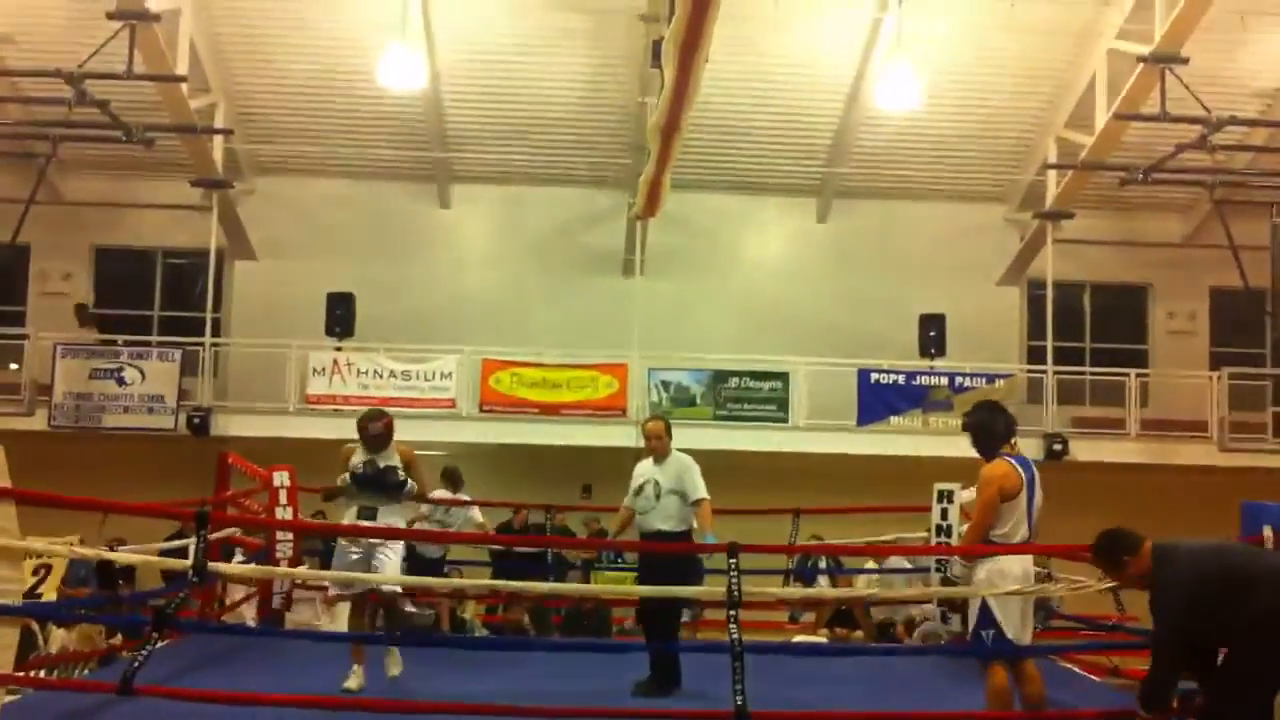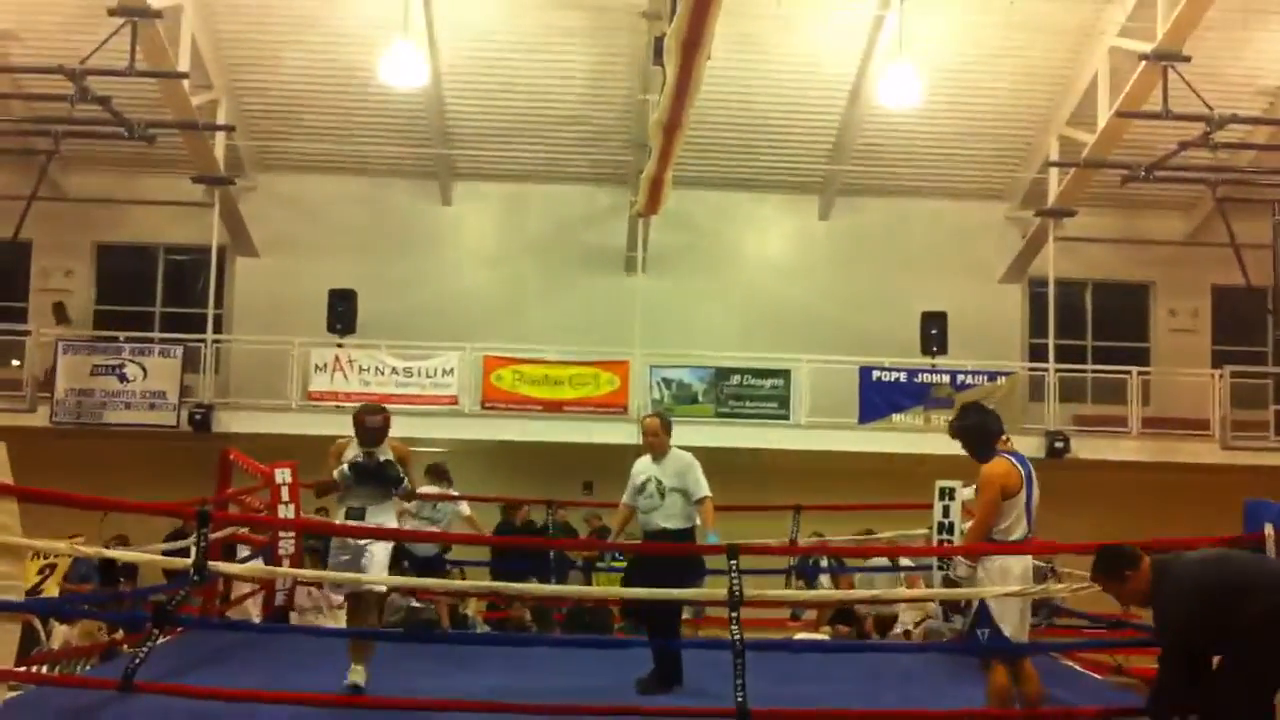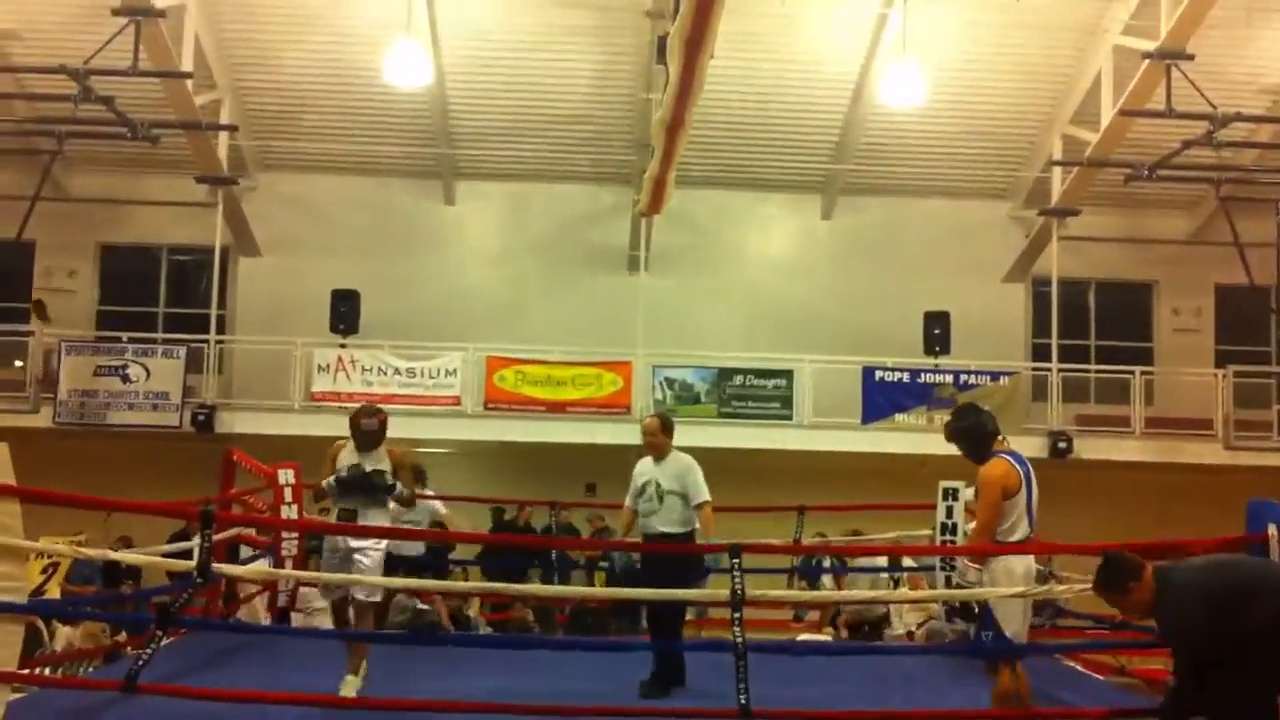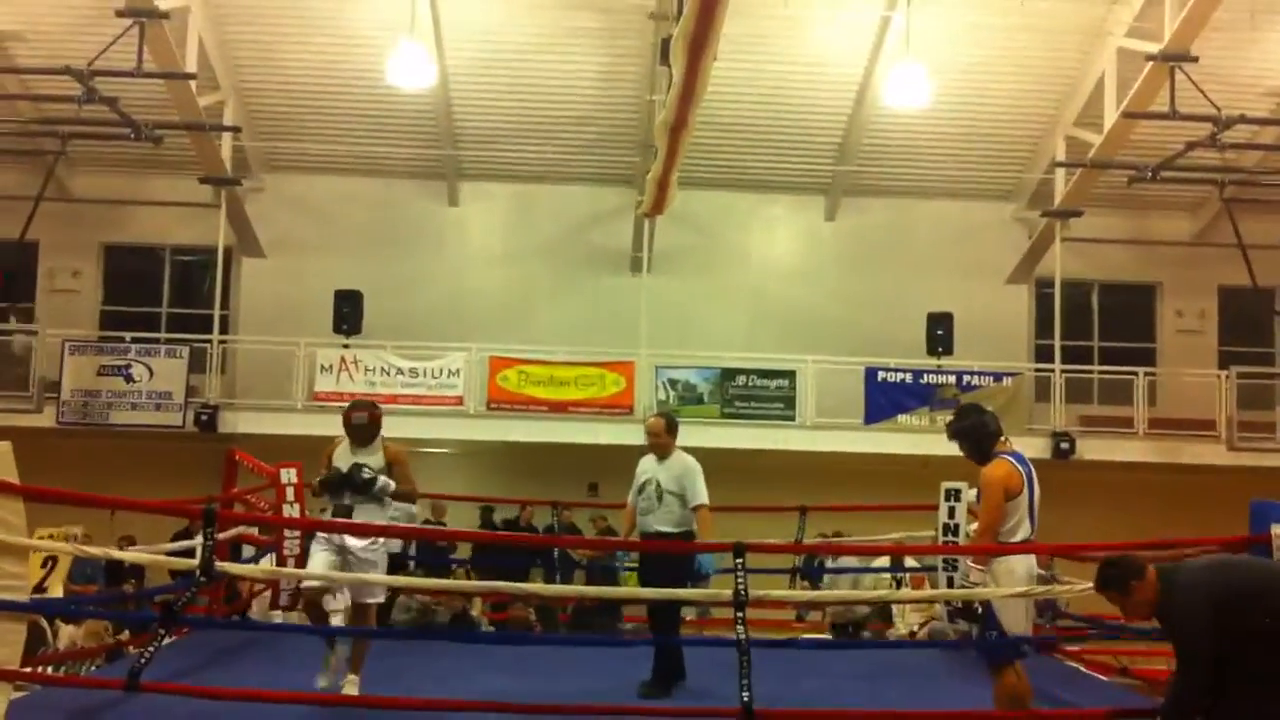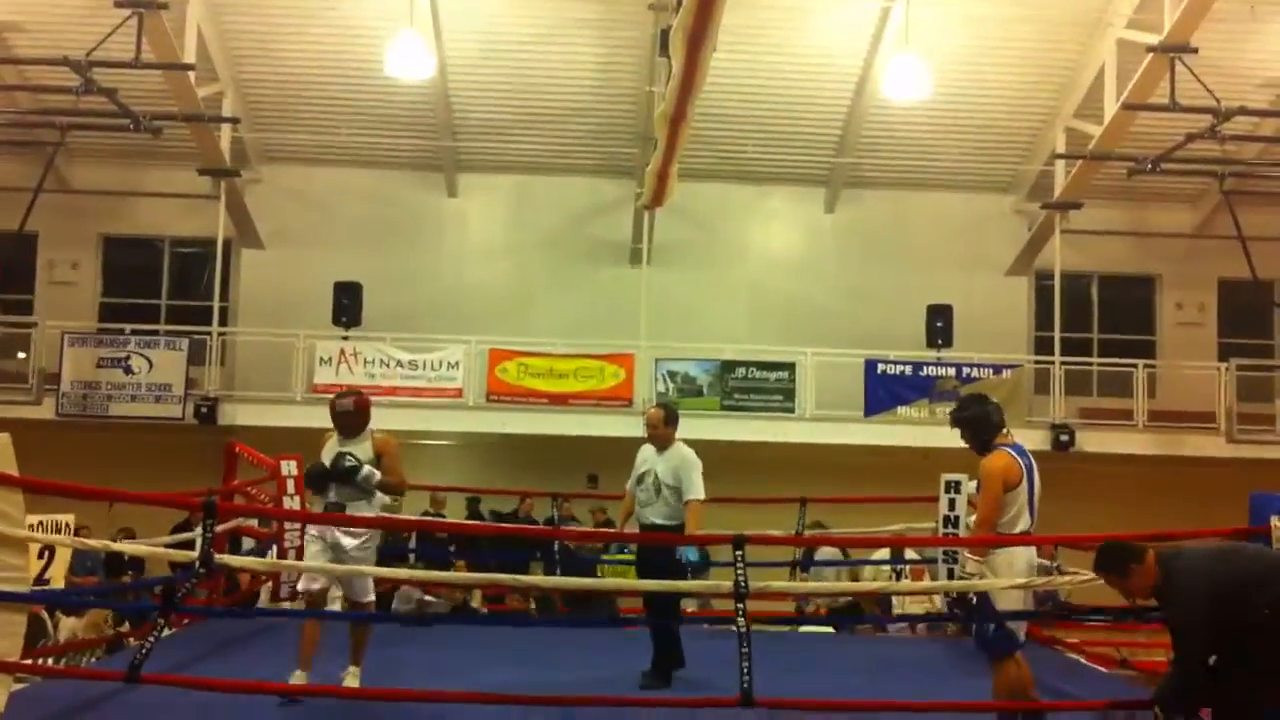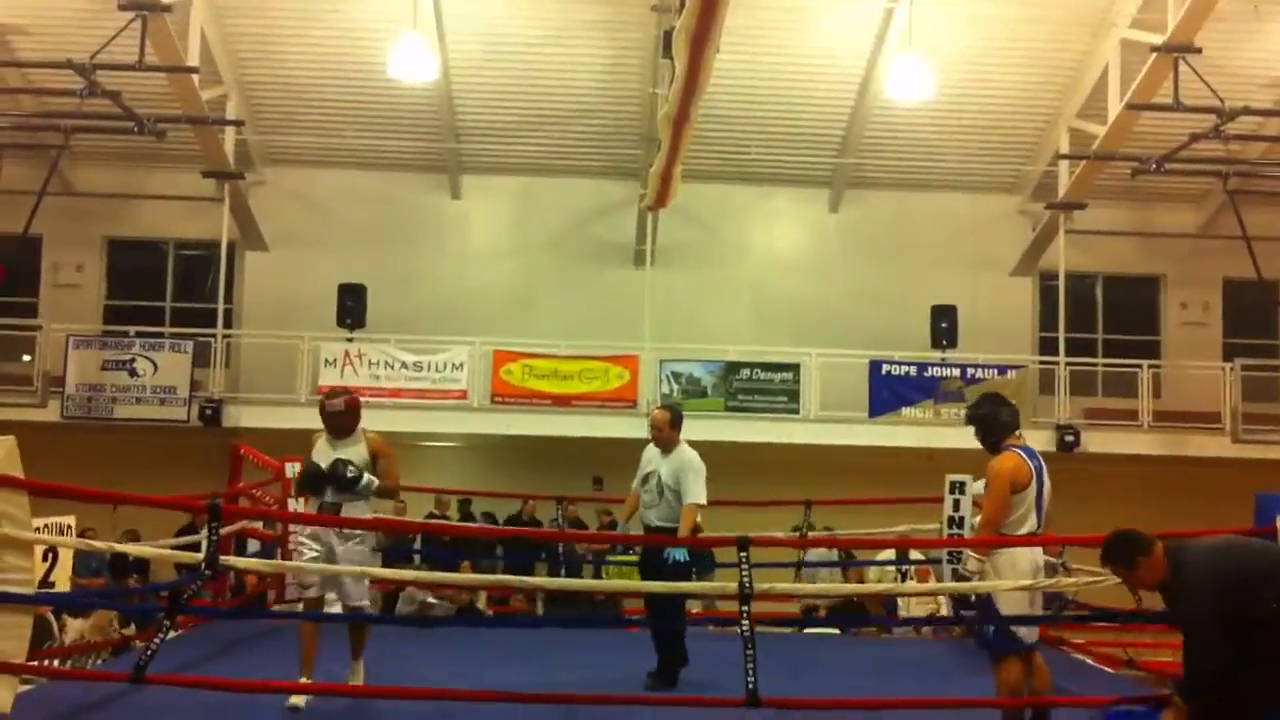
dt=0.2s
person 1, frame 1
left shoulder: (994, 471)
right shoulder: (1028, 466)
left elbow: (978, 529)
left wrist: (956, 570)
left hip: (996, 566)
right hip: (1021, 562)
left knee: (995, 658)
right knee: (1019, 655)
person 1, frame 2
left shoulder: (994, 470)
right shoulder: (1022, 463)
left elbow: (980, 530)
left wrist: (958, 573)
left hip: (996, 564)
right hip: (1018, 560)
left knee: (995, 656)
right knee: (1016, 654)
right ankle: (1035, 713)
person 1, frame 3
left shoulder: (992, 471)
right shoulder: (1020, 462)
left elbow: (984, 534)
left hip: (1000, 566)
right hip: (1021, 561)
left knee: (998, 659)
right knee: (1009, 656)
right ankle: (1025, 713)
person 1, frame 4
left shoulder: (994, 472)
right shoulder: (1022, 463)
left elbow: (987, 535)
left wrist: (971, 583)
left hip: (1003, 567)
right hip: (1023, 562)
left knee: (999, 659)
right knee: (1011, 655)
right ankle: (1027, 714)
person 1, frame 5
left shoulder: (994, 463)
right shoulder: (1023, 455)
left elbow: (985, 526)
left wrist: (967, 573)
left hip: (1001, 558)
right hip: (1023, 553)
left knee: (999, 652)
right knee: (1012, 647)
person 1, frame 6
left shoulder: (1003, 464)
right shoulder: (1035, 458)
left elbow: (989, 526)
left wrist: (968, 570)
left hip: (1006, 559)
right hip: (1031, 556)
left knee: (1004, 651)
right knee: (1027, 646)
person 2, frame 1
left shoulder: (404, 455)
right shoulder: (349, 453)
left elbow: (421, 495)
right elbow: (326, 494)
left wrist: (403, 484)
right wrist: (349, 479)
left hip: (389, 529)
right hip: (354, 528)
left knee: (389, 594)
right knee: (357, 599)
left ankle: (392, 644)
right ankle: (358, 668)
person 2, frame 2
left shoulder: (398, 452)
right shoulder: (341, 448)
left elbow: (411, 493)
right elbow: (319, 490)
left wrist: (399, 480)
right wrist: (348, 471)
left hip: (379, 528)
right hip: (345, 527)
left knee: (370, 596)
right knee: (353, 598)
left ankle: (359, 668)
right ankle: (358, 663)
person 2, frame 3
left shoulder: (395, 457)
right shoulder: (338, 451)
left elbow: (411, 499)
right elbow: (316, 494)
left wrist: (392, 488)
right wrist: (335, 484)
left hip: (371, 535)
right hip: (337, 531)
left knee: (363, 605)
right knee: (338, 603)
left ankle: (352, 678)
right ankle: (356, 658)
person 2, frame 4
left shoulder: (392, 452)
right shoulder: (336, 447)
left elbow: (411, 494)
right elbow: (317, 490)
left wrist: (378, 483)
right wrist: (324, 483)
left hip: (367, 533)
right hip: (331, 528)
left knee: (363, 605)
right knee: (310, 593)
left ankle: (353, 677)
right ankle: (331, 651)
person 2, frame 5
left shoulder: (381, 444)
right shoulder: (328, 440)
left elbow: (399, 486)
left wrist: (363, 473)
right wrist: (312, 478)
left hip: (360, 530)
right hip: (321, 525)
left knee: (359, 601)
right knee: (312, 598)
left ankle: (354, 669)
right ankle: (301, 674)
person 2, frame 6
left shoulder: (374, 444)
right shoulder: (316, 442)
left elbow: (393, 490)
right elbow: (304, 487)
left wrist: (362, 481)
right wrist: (304, 479)
left hip: (353, 530)
right hip: (313, 528)
left knee: (356, 604)
right knee: (312, 604)
left ankle: (356, 662)
right ankle: (305, 681)
person 3, frame 1
left shoulder: (684, 464)
right shoulder: (641, 468)
left elbow: (701, 501)
right elbow: (629, 507)
left wrist: (707, 534)
right wrist: (611, 537)
left hip: (675, 545)
right hip: (648, 545)
left knee: (665, 614)
right knee: (649, 613)
left ankle: (663, 679)
right ankle: (665, 675)
person 3, frame 2
left shoulder: (685, 462)
right shoulder: (640, 465)
left elbow: (704, 499)
right elbow: (628, 504)
left wrist: (710, 534)
right wrist: (613, 537)
left hip: (678, 543)
right hip: (650, 542)
left knee: (665, 611)
right knee: (650, 610)
left ankle: (664, 676)
right ankle: (669, 671)
person 3, frame 3
left shoulder: (685, 464)
right shoulder: (641, 466)
left elbow: (703, 505)
right elbow: (631, 507)
left wrist: (709, 542)
left hip: (677, 546)
right hip: (651, 547)
left knee: (666, 614)
right knee: (658, 614)
left ankle: (662, 679)
right ankle: (673, 674)
person 3, frame 4
left shoulder: (687, 465)
right shoulder: (644, 463)
left elbow: (701, 507)
right elbow: (634, 504)
left wrist: (703, 545)
right wrist: (624, 540)
left hip: (675, 546)
right hip: (649, 544)
left knee: (664, 613)
right knee: (657, 613)
left ankle: (662, 679)
right ankle: (673, 671)
person 3, frame 5
left shoulder: (686, 458)
right shoulder: (644, 452)
left elbow: (694, 501)
right elbow: (632, 492)
left wrist: (690, 538)
right wrist: (620, 527)
left hip: (672, 538)
right hip: (647, 536)
left knee: (663, 605)
right knee: (653, 604)
left ankle: (661, 671)
right ankle: (672, 658)
person 3, frame 6
left shoulder: (689, 461)
right shoulder: (649, 452)
left elbow: (692, 504)
right elbow: (637, 490)
left wrist: (682, 540)
right wrist: (622, 524)
left hip: (674, 540)
right hip: (651, 537)
left knee: (668, 607)
right knee: (654, 604)
left ankle: (667, 672)
right ankle: (675, 657)
